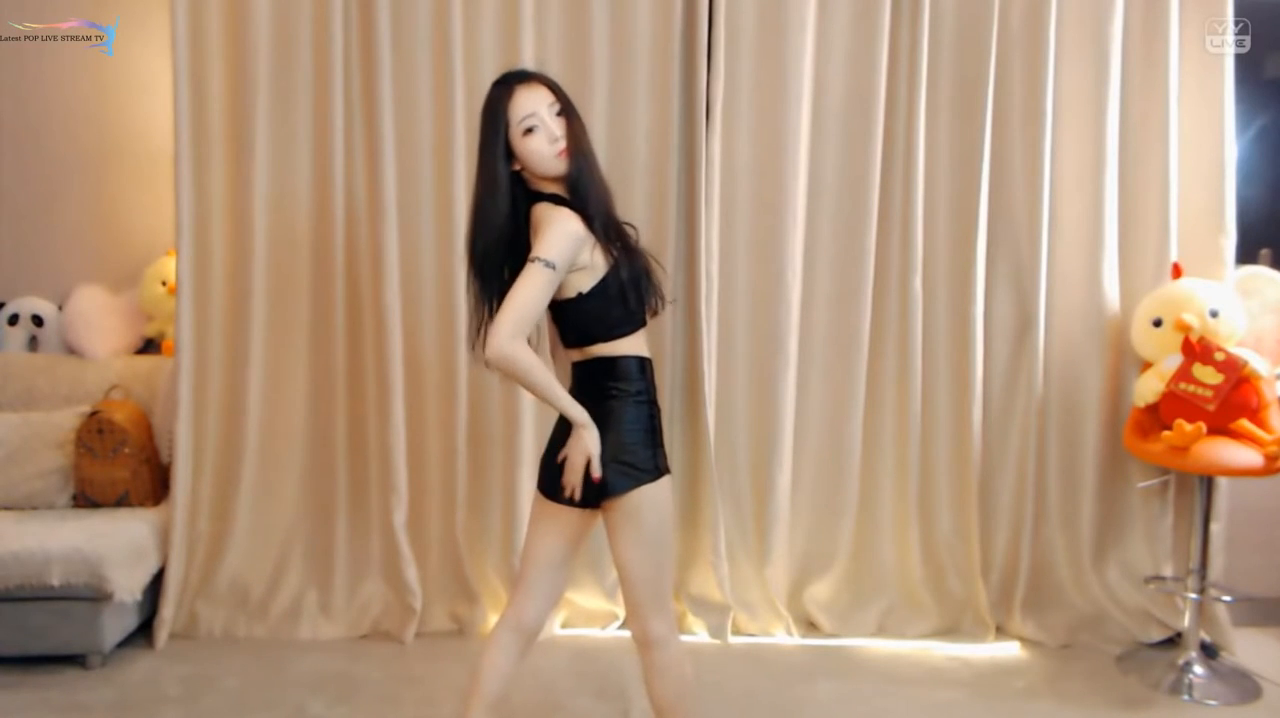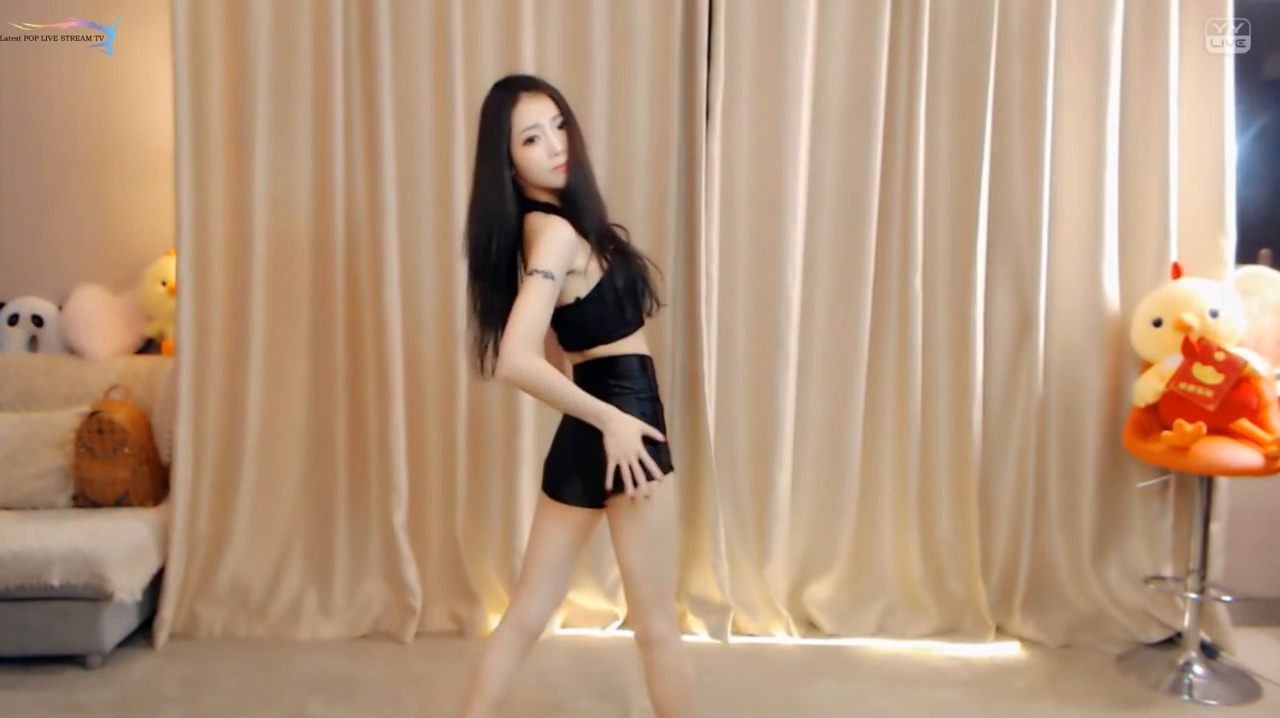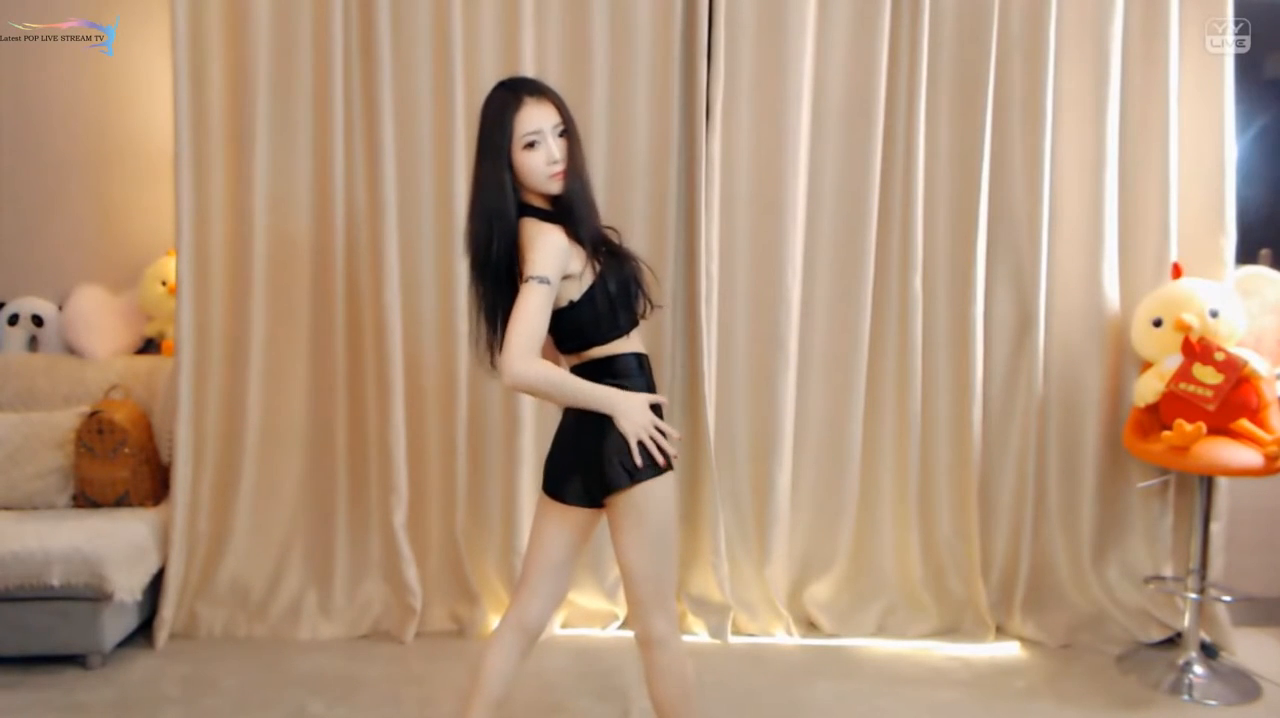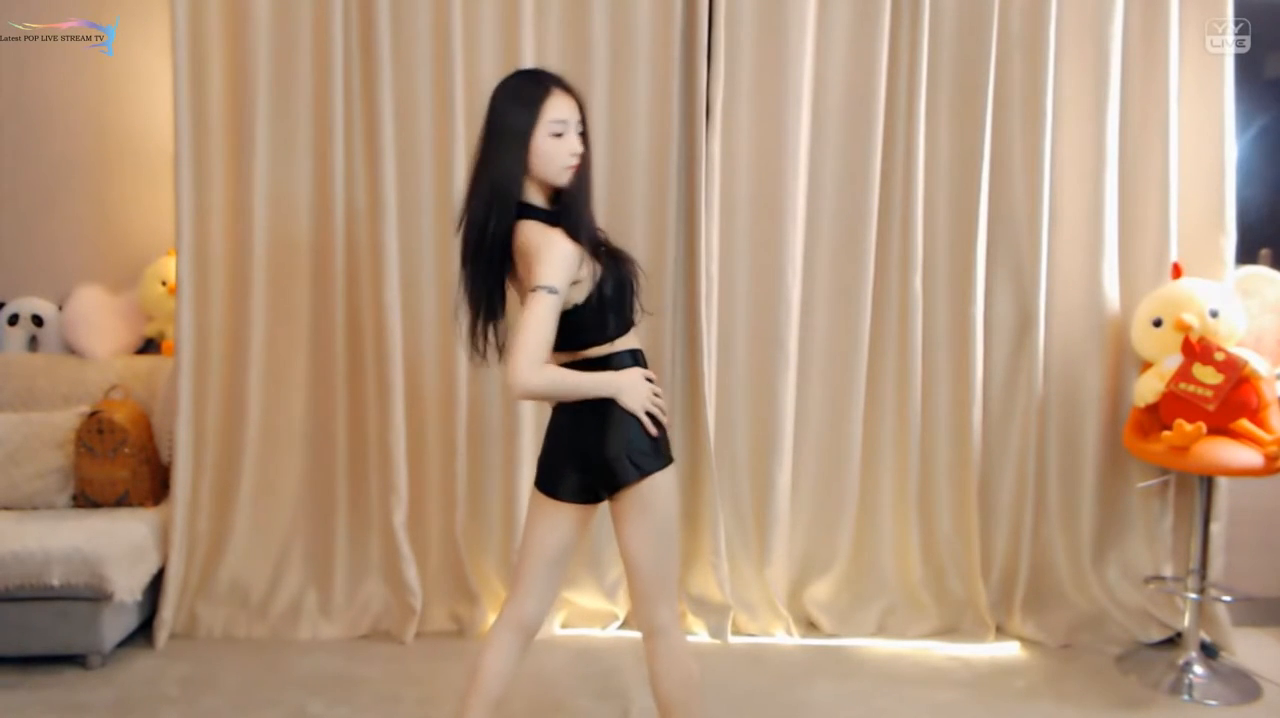
dt=0.3s
person 1, frame 1
left shoulder: (555, 217)
right shoulder: (564, 224)
right elbow: (502, 345)
right wrist: (581, 418)
left hip: (590, 422)
right hip: (620, 422)
left knee: (524, 612)
right knee: (655, 625)
person 1, frame 2
left shoulder: (542, 227)
right shoulder: (559, 233)
right elbow: (516, 361)
right wrist: (611, 420)
left hip: (584, 432)
right hip: (622, 422)
left knee: (527, 612)
right knee: (656, 623)
person 1, frame 3
left shoulder: (541, 230)
right shoulder: (550, 240)
right elbow: (518, 367)
right wrist: (616, 402)
left hip: (583, 432)
right hip: (618, 427)
left knee: (526, 612)
right knee: (657, 622)
person 1, frame 4
left shoulder: (515, 231)
right shoulder: (557, 247)
right elbow: (525, 377)
right wrist: (614, 382)
left hip: (568, 434)
right hip: (622, 426)
left knee: (521, 610)
right knee: (660, 617)
